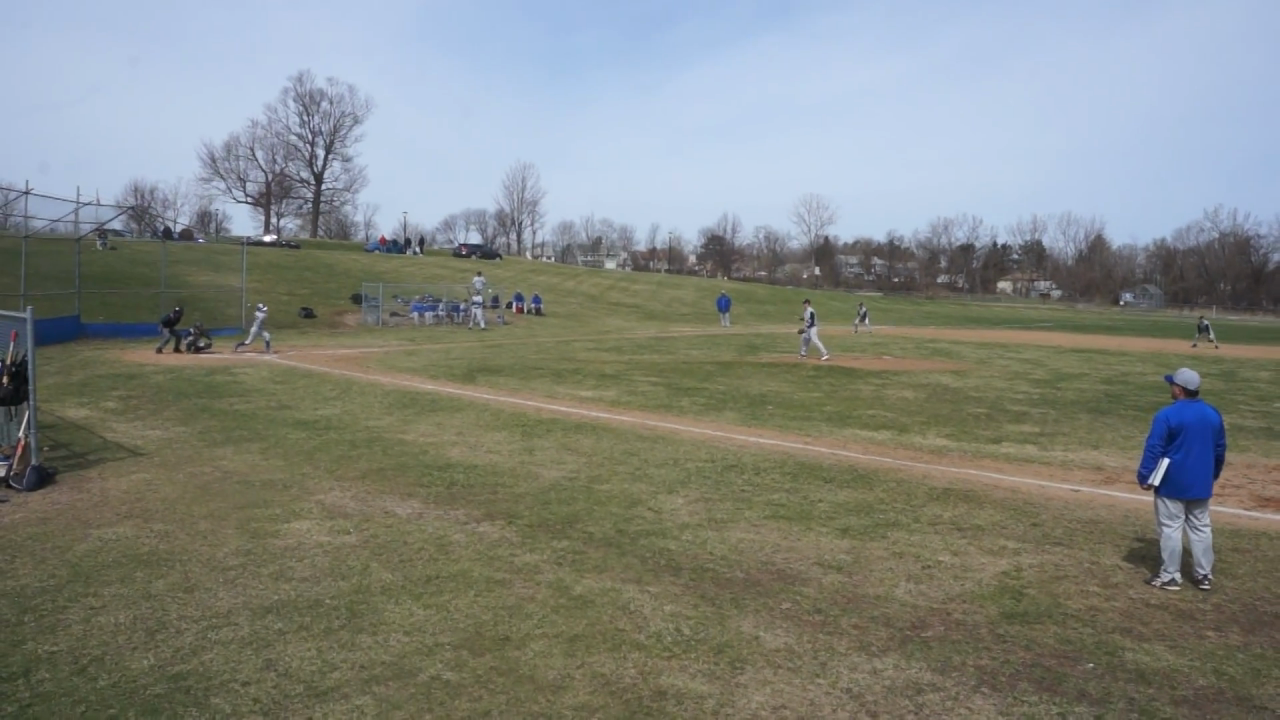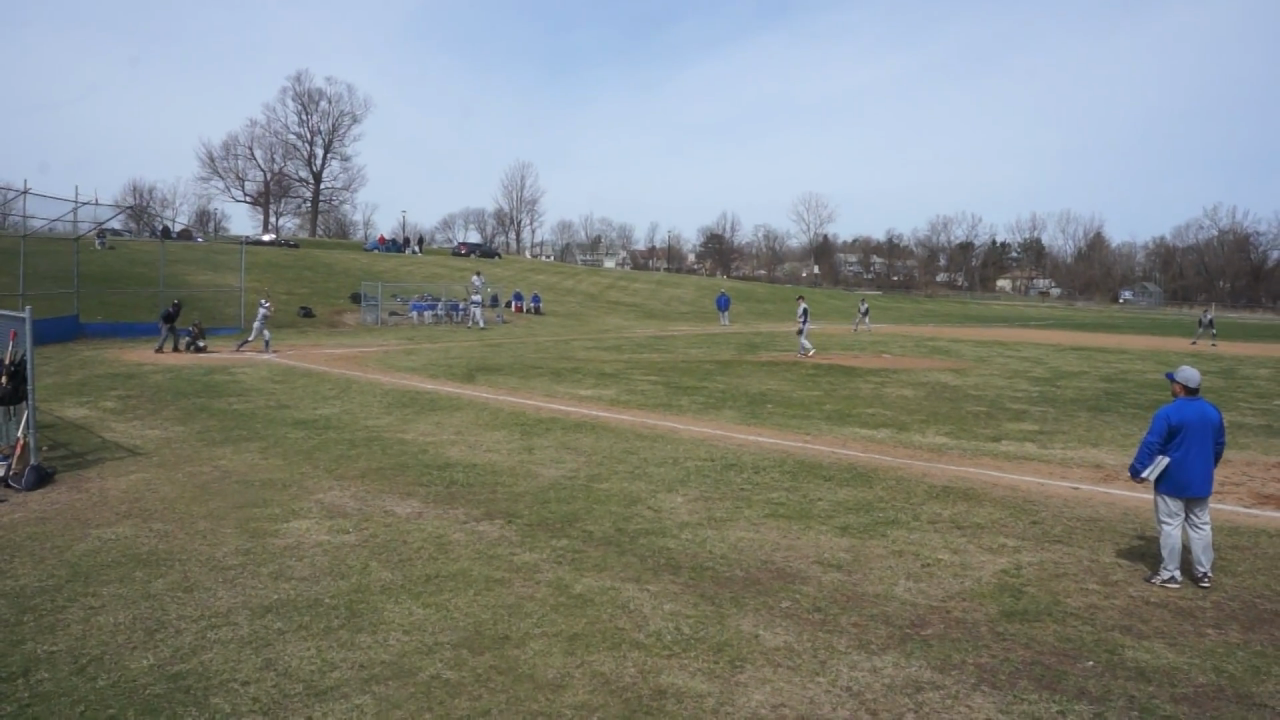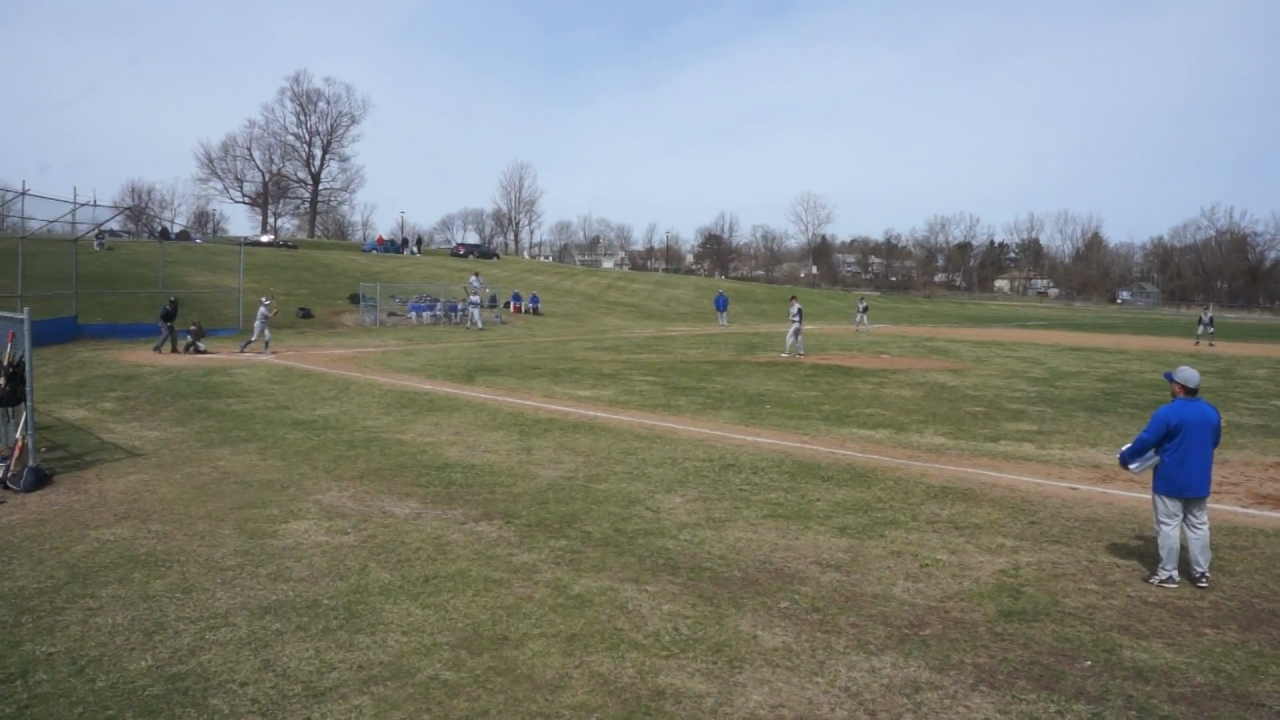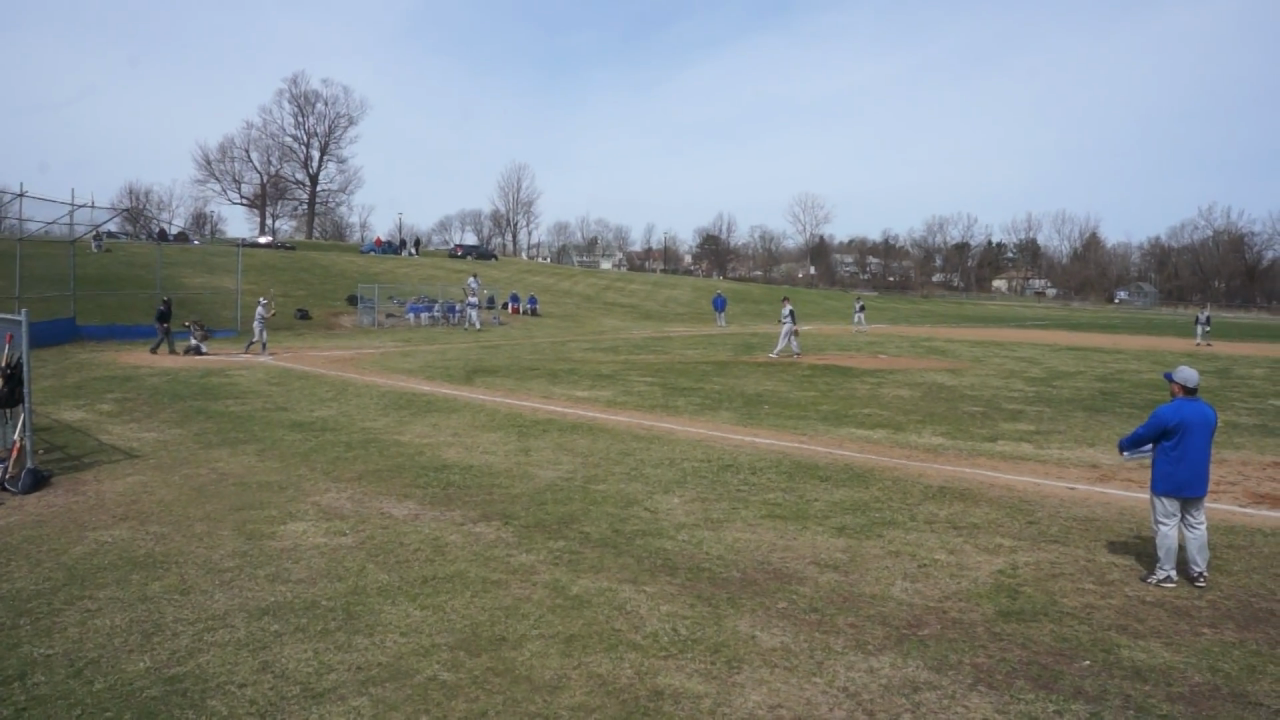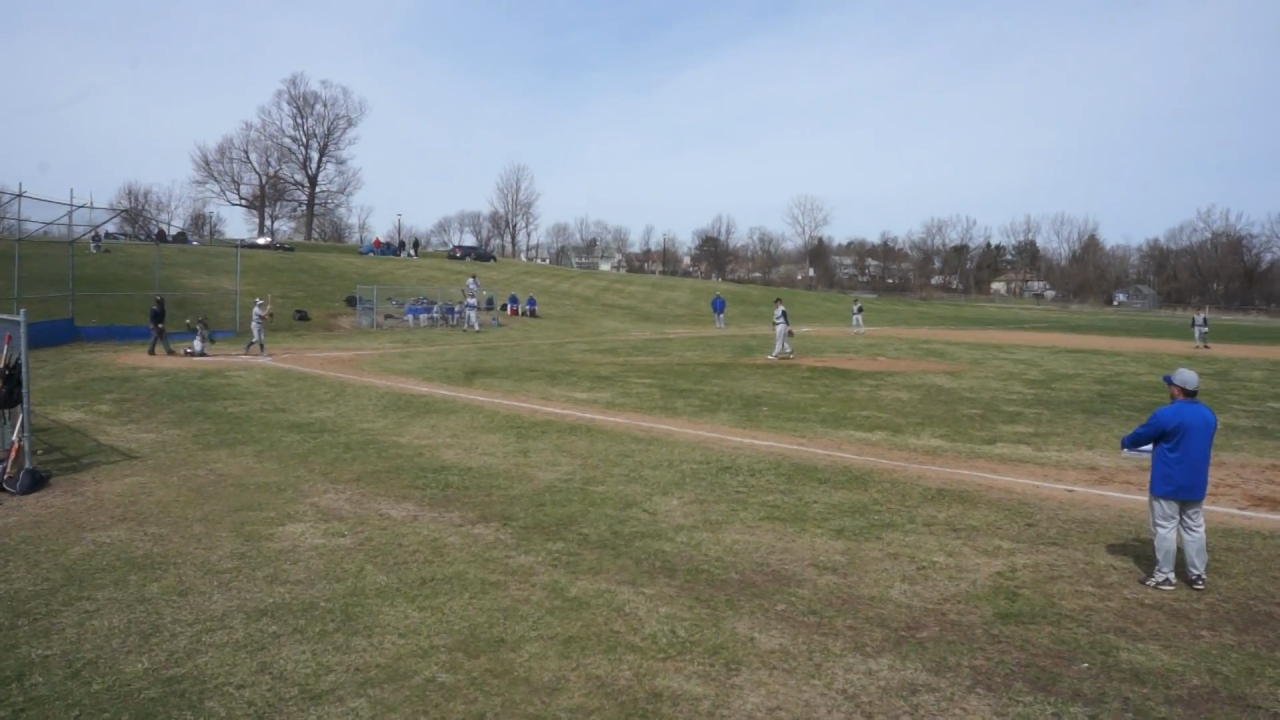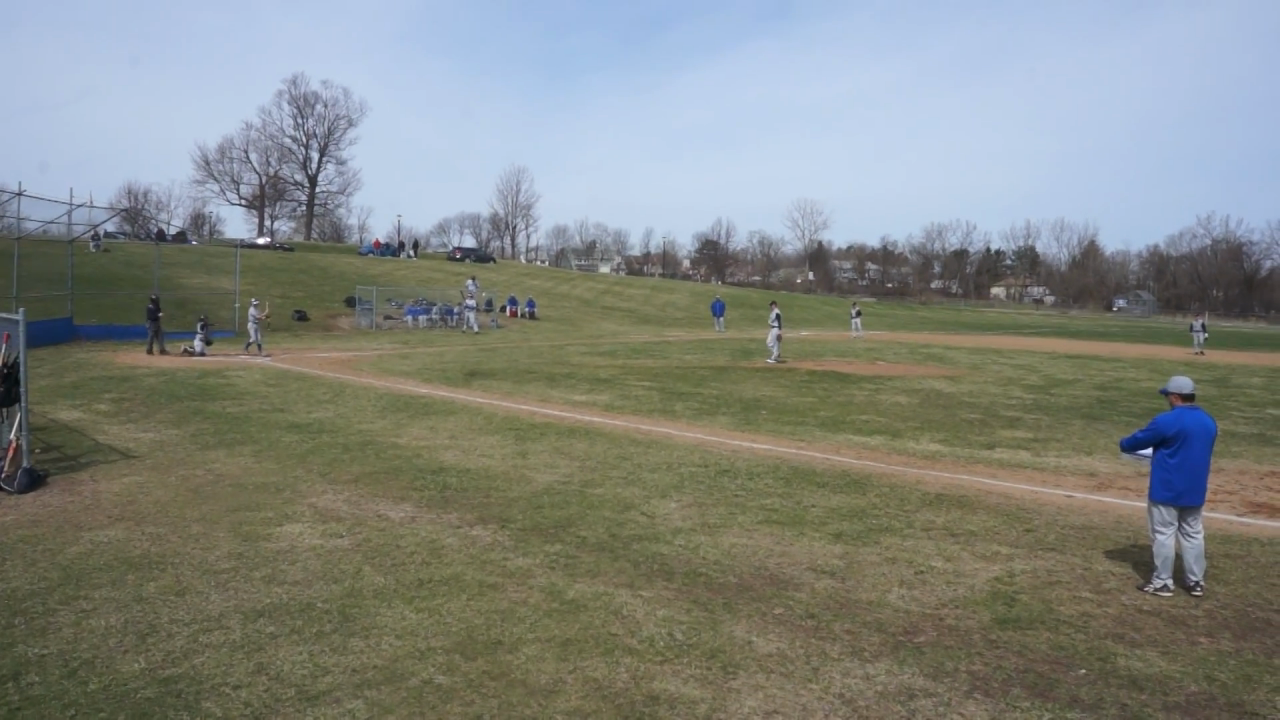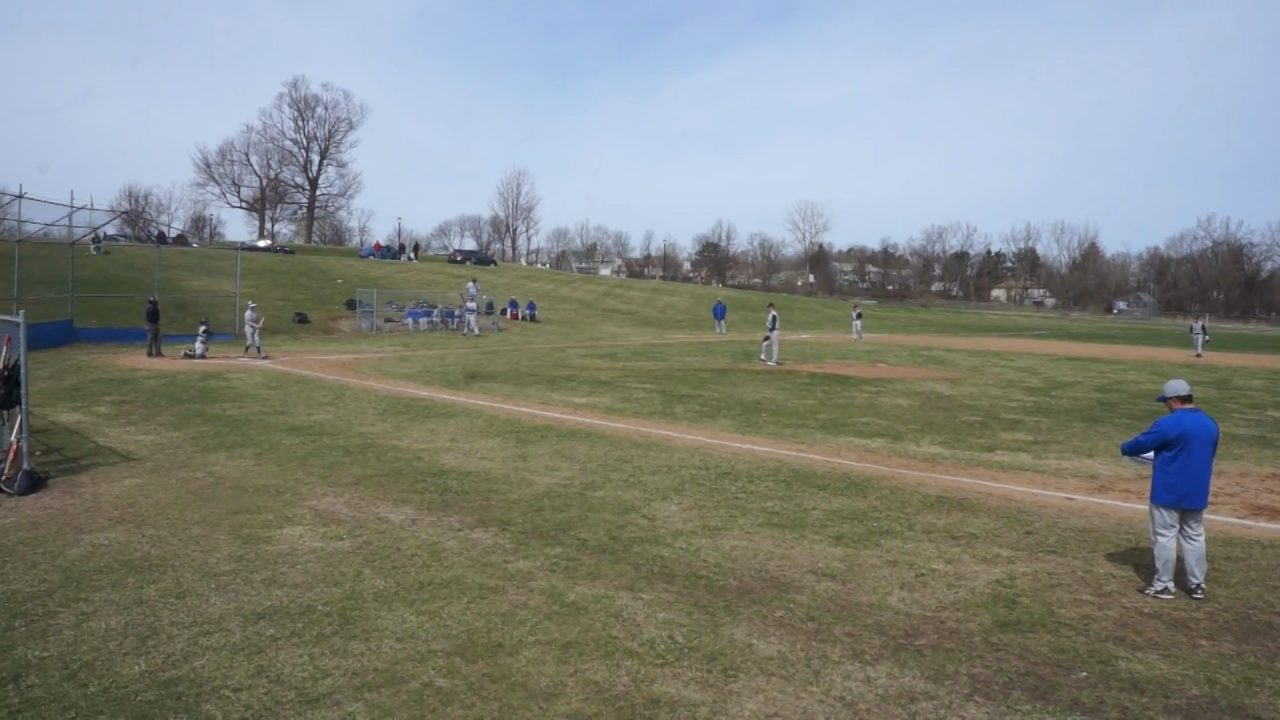
dt=0.2s
person 1, frame 1
left shoulder: (1167, 415)
right shoulder: (1213, 414)
left elbow: (1153, 449)
right elbow: (1220, 449)
left wrist: (1144, 476)
right wrist: (1214, 474)
left hip: (1172, 484)
right hip: (1201, 483)
left knee: (1170, 529)
right knee: (1201, 528)
left ankle: (1170, 576)
right ankle: (1204, 575)
person 1, frame 2
left shoulder: (1168, 413)
right shoulder: (1213, 412)
left elbow: (1151, 445)
right elbow: (1219, 446)
left wrist: (1137, 470)
left hip: (1172, 481)
right hip: (1201, 481)
left knee: (1170, 527)
right knee: (1200, 526)
left ankle: (1170, 574)
right ankle: (1204, 573)
person 1, frame 3
left shoulder: (1167, 413)
right shoulder: (1212, 412)
left elbow: (1146, 441)
right elbow: (1214, 442)
left wrist: (1126, 457)
left hip: (1170, 481)
right hip: (1199, 481)
left knee: (1169, 527)
right knee: (1198, 526)
left ankle: (1168, 574)
right ankle: (1201, 573)
person 1, frame 4
left shoulder: (1166, 412)
right shoulder: (1209, 412)
left elbow: (1142, 436)
left wrist: (1123, 445)
left hip: (1168, 481)
right hip: (1197, 481)
left knee: (1166, 526)
right knee: (1196, 526)
left ankle: (1166, 574)
right ankle: (1199, 572)
person 1, frame 5
left shoulder: (1166, 414)
right shoulder: (1209, 415)
left elbow: (1141, 435)
left wrist: (1125, 442)
left hip: (1167, 483)
right hip: (1196, 483)
left knee: (1165, 529)
right knee: (1194, 528)
left ankle: (1164, 576)
right ankle: (1198, 575)
person 1, frame 6
left shoulder: (1166, 420)
right shoulder: (1209, 422)
left elbow: (1140, 440)
left wrist: (1123, 444)
left hip: (1167, 490)
right hip: (1195, 490)
left knee: (1163, 535)
right knee: (1193, 534)
left ankle: (1162, 582)
right ankle: (1196, 582)
person 1, frame 7
left shoulder: (1168, 423)
right shoulder: (1210, 424)
left elbow: (1141, 444)
left wrist: (1125, 448)
left hip: (1168, 492)
right hip: (1197, 492)
left knee: (1165, 537)
right knee: (1194, 537)
left ankle: (1163, 585)
right ankle: (1197, 584)
